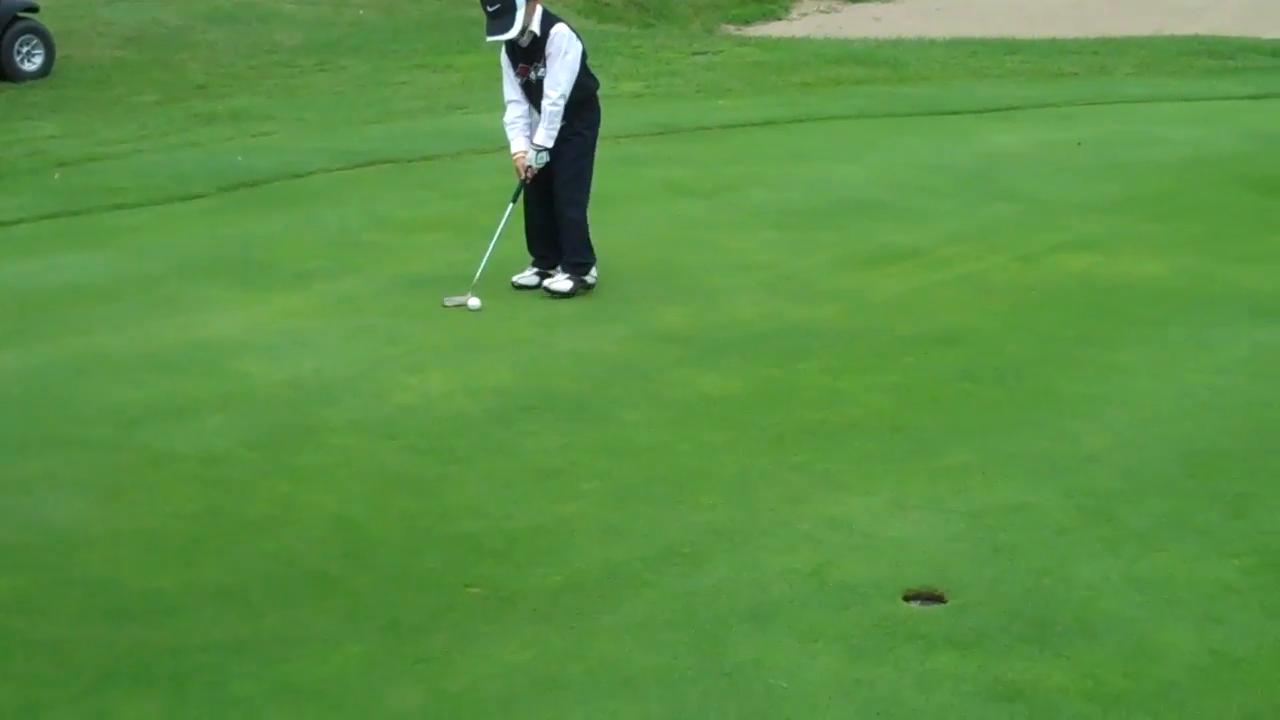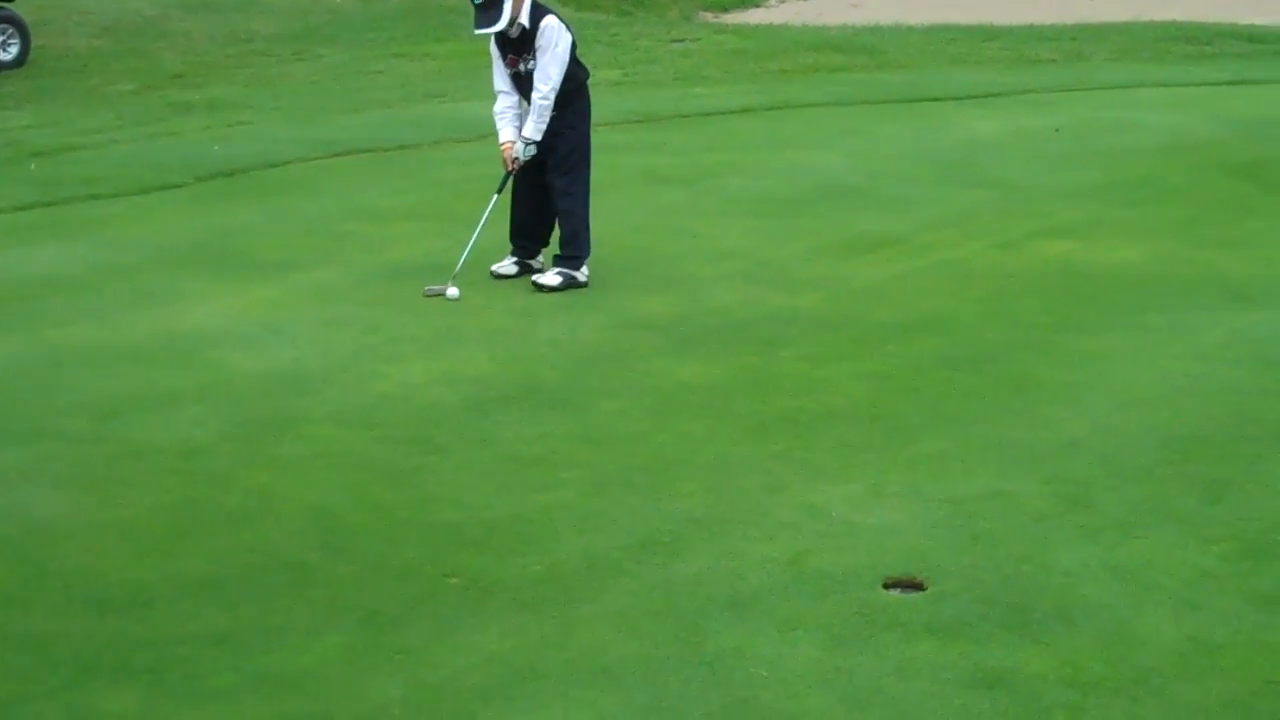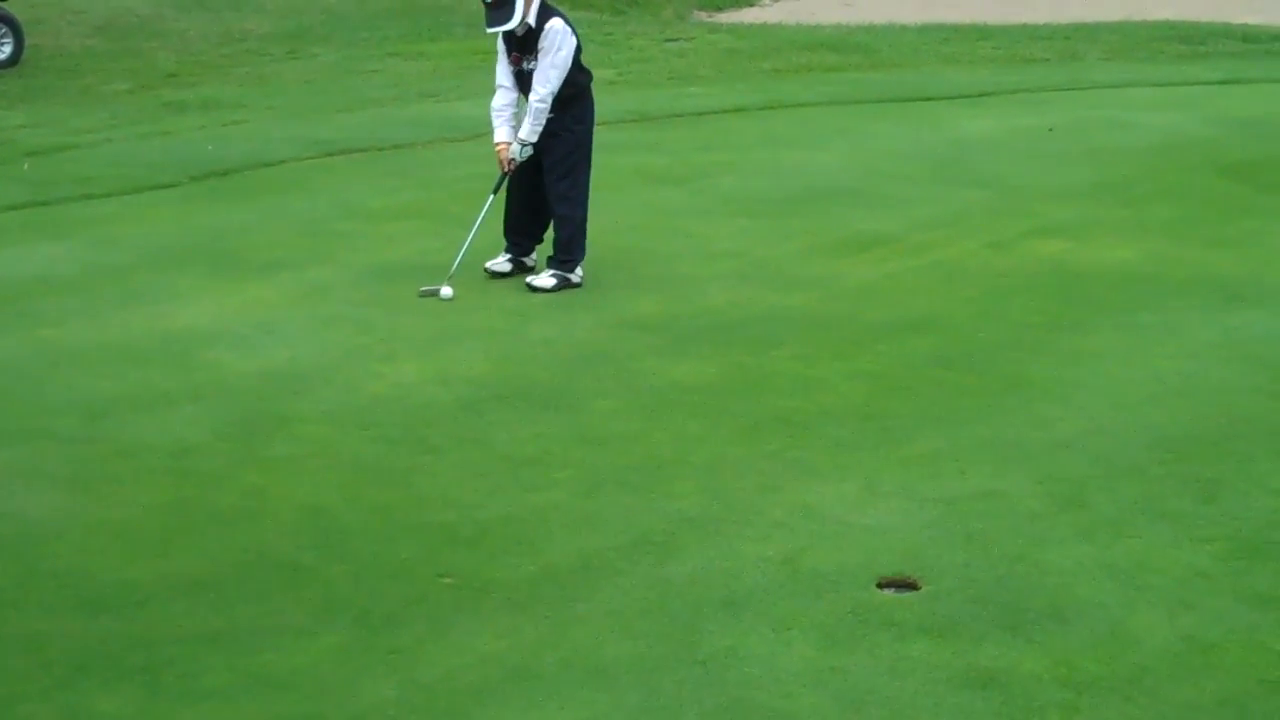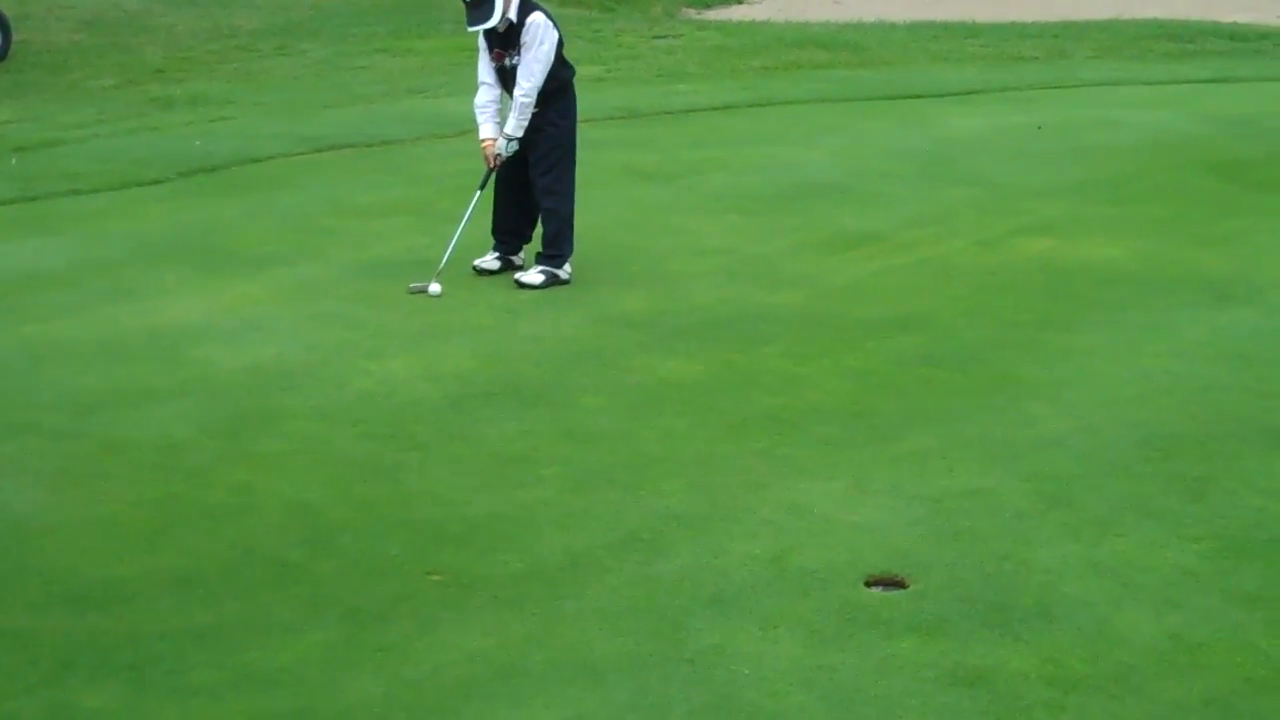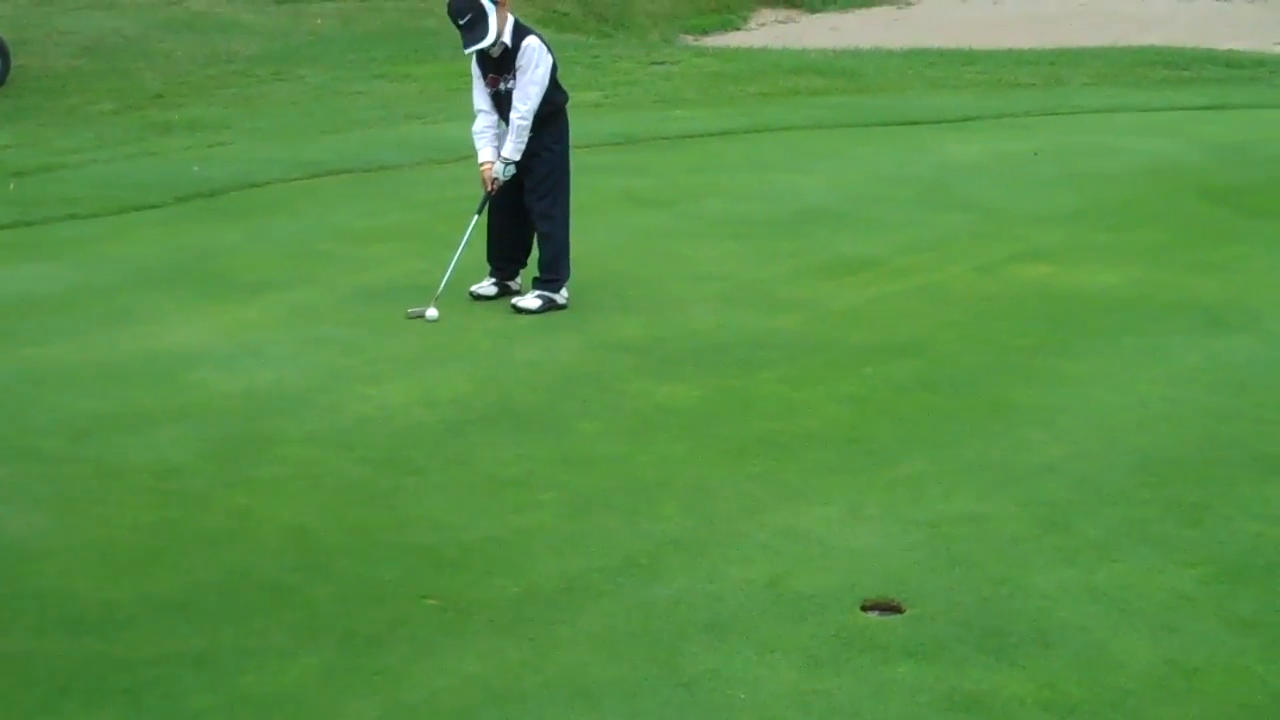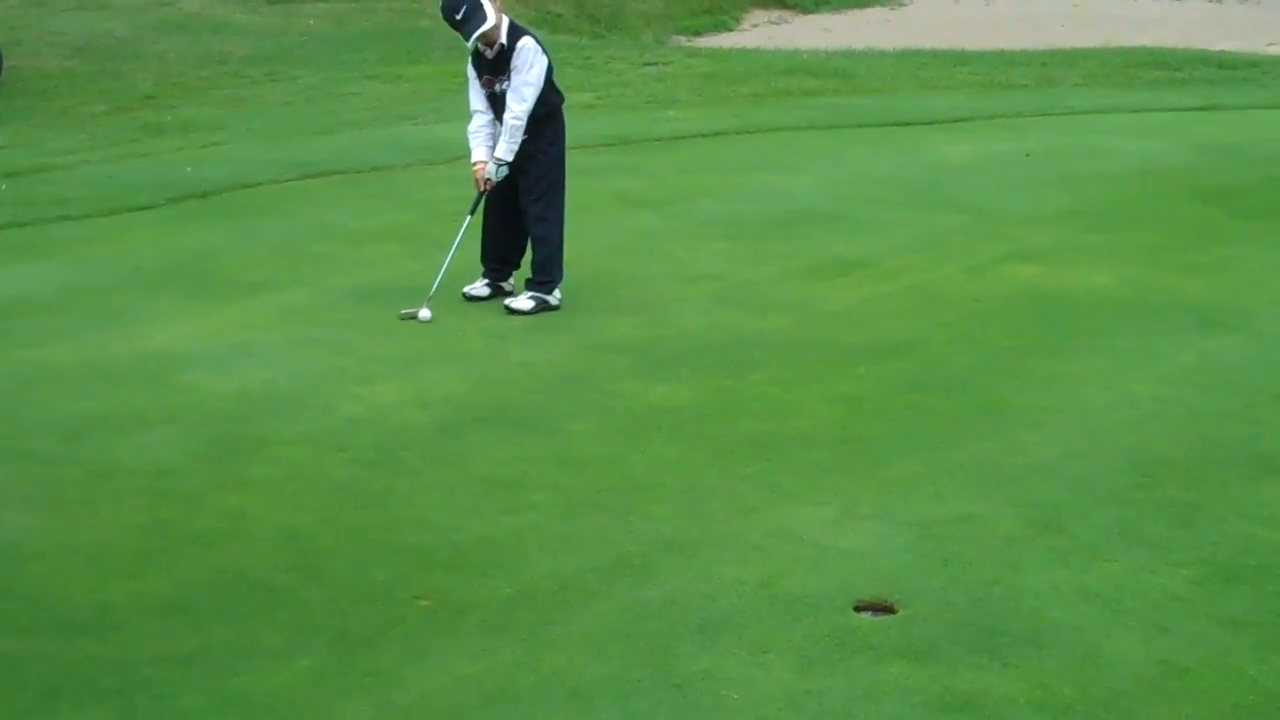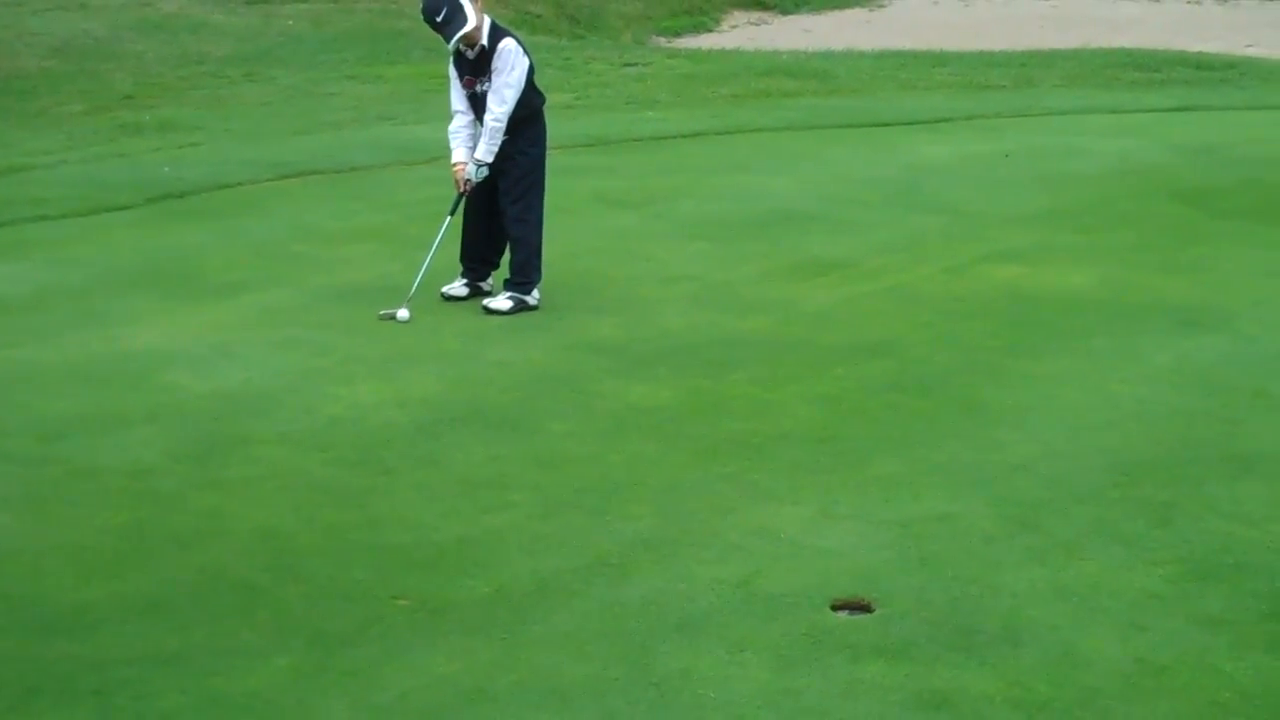
dt=0.3s
person 1, frame 1
left shoulder: (558, 34)
right shoulder: (509, 47)
left elbow: (556, 96)
right elbow: (515, 102)
left wrist: (540, 147)
right wrist: (520, 148)
left hip: (577, 122)
right hip: (545, 126)
left knee: (569, 195)
right knee: (537, 195)
left ankle: (579, 268)
right ankle: (546, 263)
person 1, frame 2
left shoulder: (548, 26)
right shoulder: (500, 37)
left elbow: (545, 89)
right elbow: (505, 92)
left wrist: (527, 139)
right wrist: (507, 138)
left hip: (568, 112)
right hip: (537, 115)
left knee: (567, 187)
right knee: (527, 185)
left ankle: (573, 265)
right ankle: (527, 253)
person 1, frame 3
left shoulder: (554, 28)
right shoulder: (507, 32)
left elbow: (544, 92)
right elbow: (505, 88)
left wrist: (523, 141)
right wrist: (503, 138)
left hip: (570, 114)
right hip: (538, 114)
left knee: (564, 189)
right knee: (523, 182)
left ankle: (567, 266)
right ankle: (520, 251)
person 1, frame 4
right shoulder: (488, 29)
left elbow: (528, 86)
right elbow: (488, 85)
left wrist: (508, 135)
right wrist: (489, 134)
left hip: (552, 109)
right hip: (522, 112)
left knee: (550, 184)
right knee: (511, 180)
left ankle: (556, 262)
right ankle: (508, 250)
person 1, frame 5
left shoulder: (530, 45)
right shoulder: (481, 54)
left elbow: (524, 110)
right elbow: (485, 111)
left wrist: (506, 160)
right wrist: (487, 158)
left hip: (545, 135)
right hip: (515, 134)
left knee: (546, 209)
right knee: (504, 206)
left ankle: (552, 286)
right ankle: (504, 274)
person 1, frame 6
left shoulder: (525, 46)
right shoulder: (477, 57)
left elbow: (518, 110)
right elbow: (481, 112)
left wrist: (499, 160)
right wrist: (481, 158)
left hip: (542, 135)
right hip: (509, 137)
left knee: (540, 210)
right knee: (499, 207)
left ankle: (545, 288)
right ankle: (497, 275)
person 1, frame 7
left shoulder: (506, 47)
right shoulder: (459, 56)
left elbow: (499, 111)
right elbow: (461, 112)
left wrist: (479, 161)
right wrist: (460, 159)
left hip: (522, 136)
right hip: (489, 137)
left knee: (519, 211)
right knee: (479, 207)
left ankle: (524, 288)
right ankle: (476, 275)
